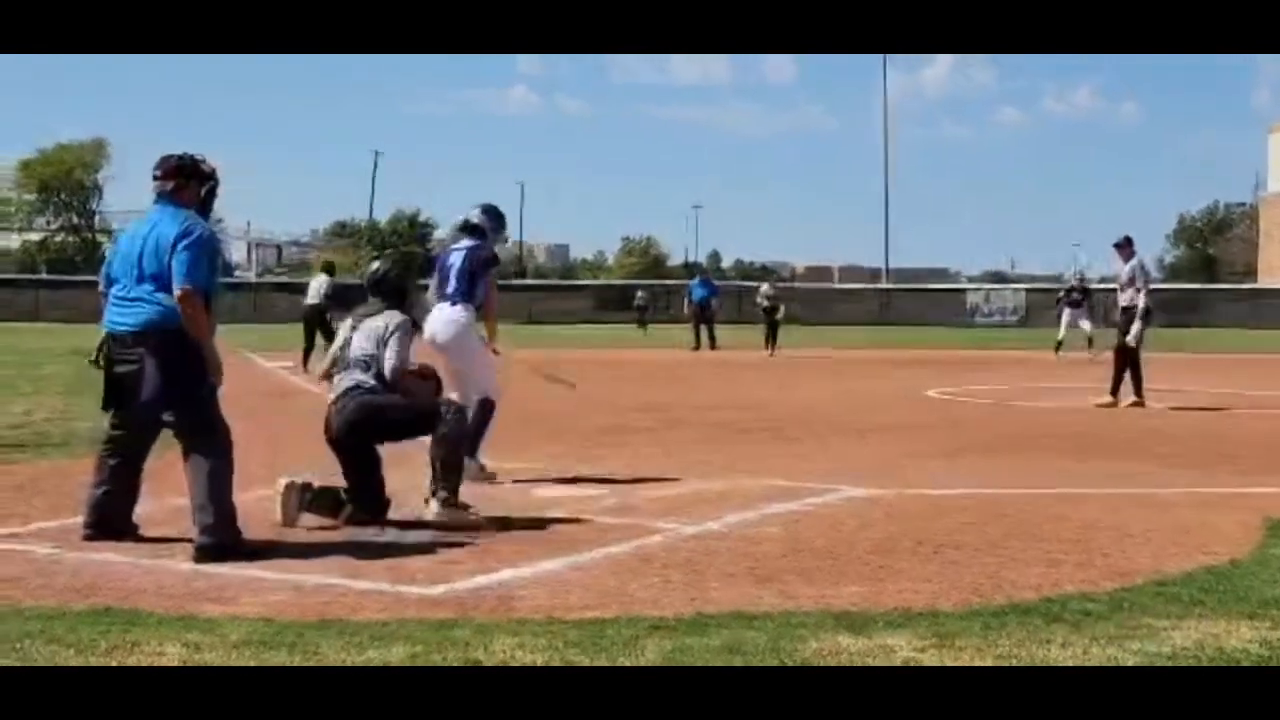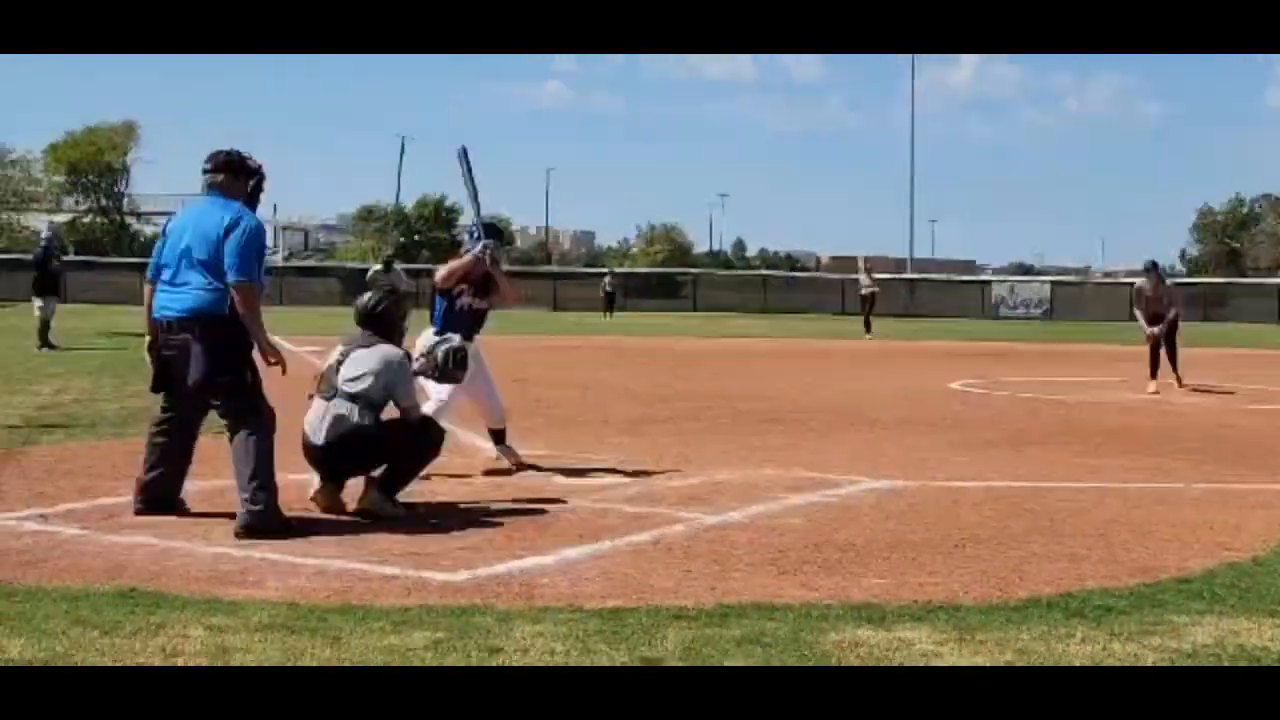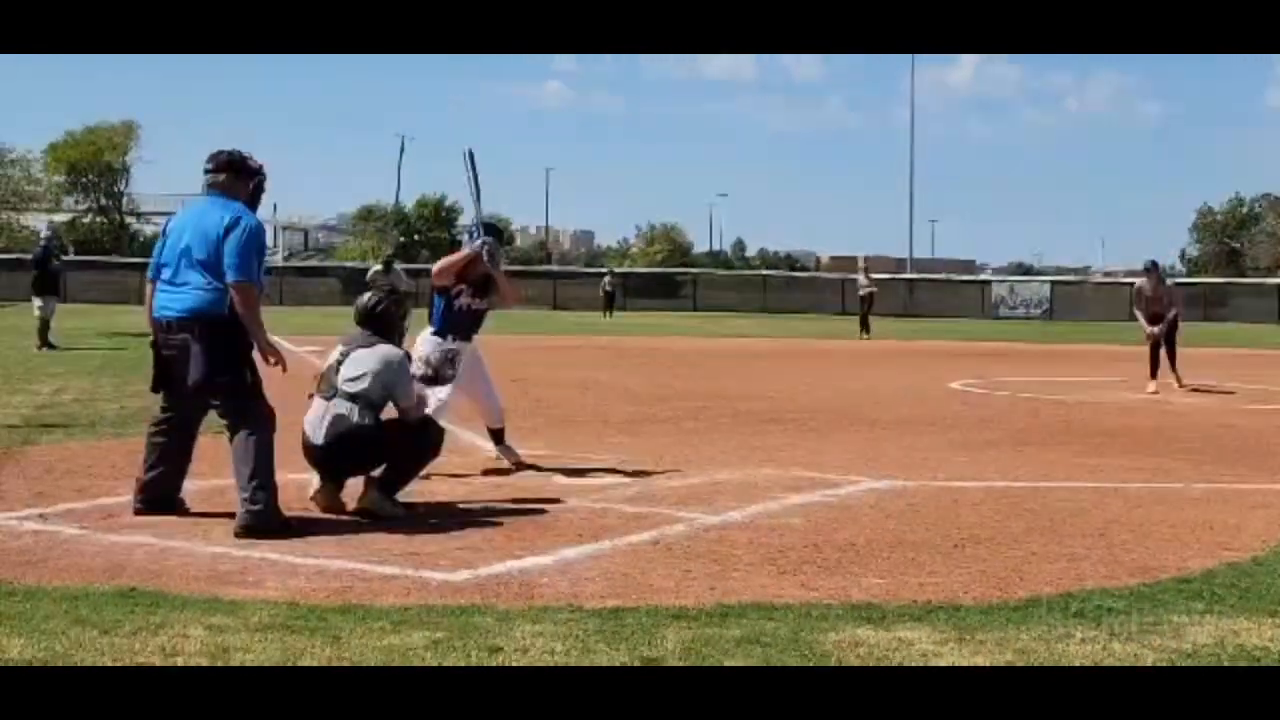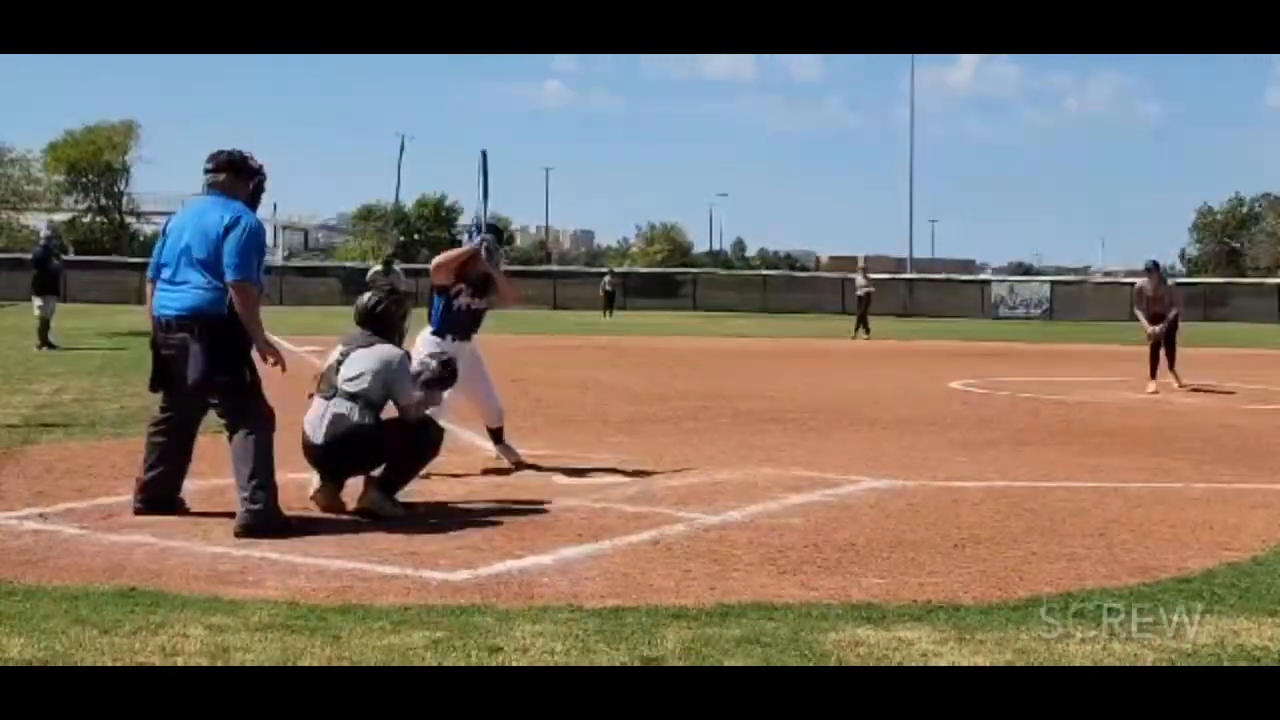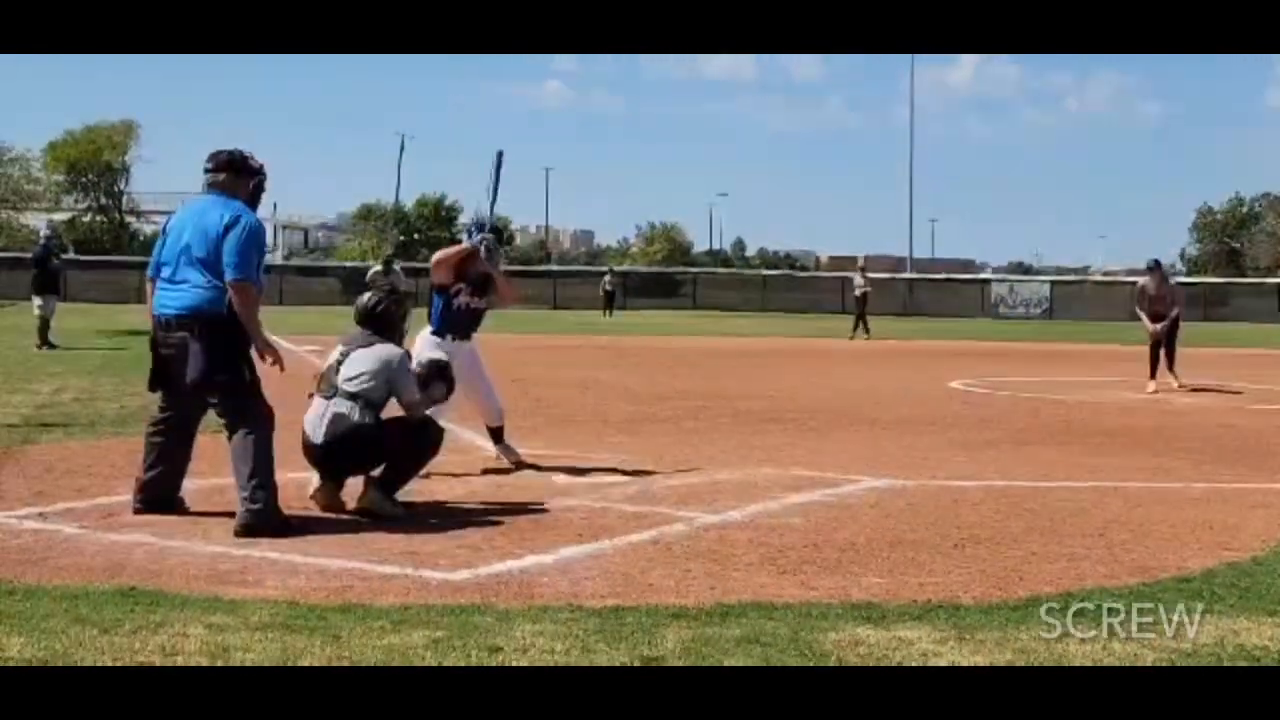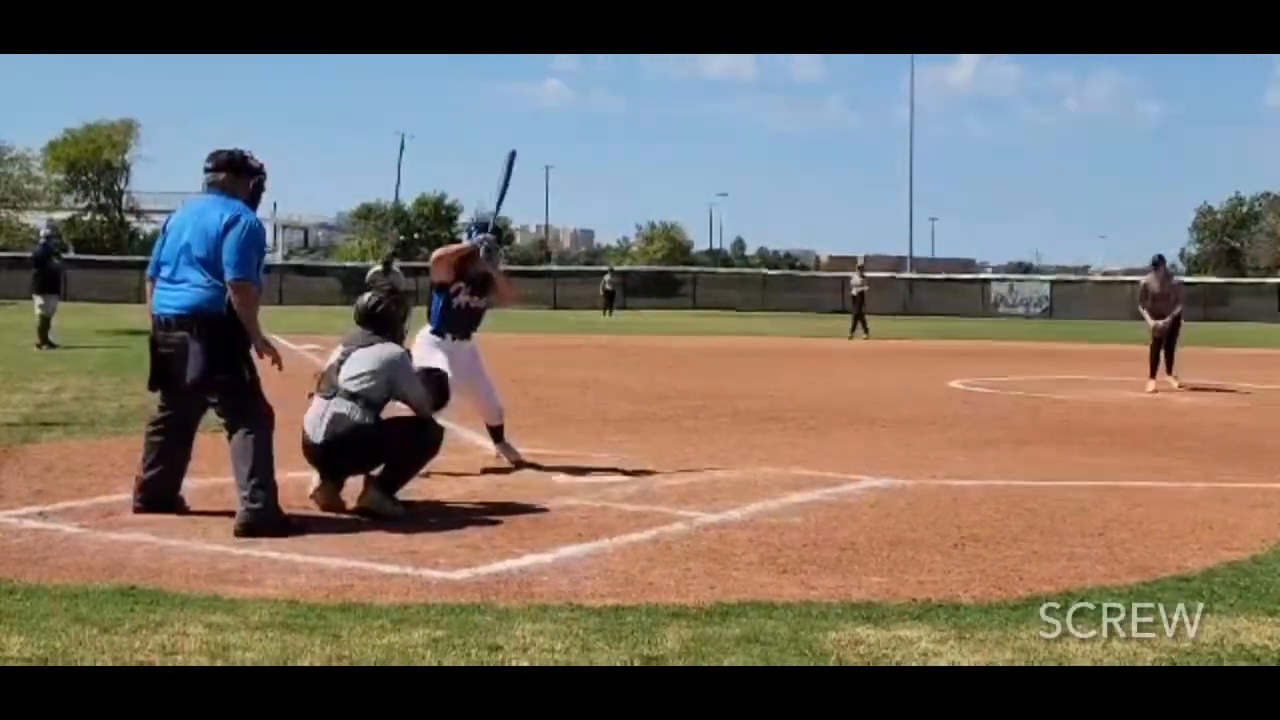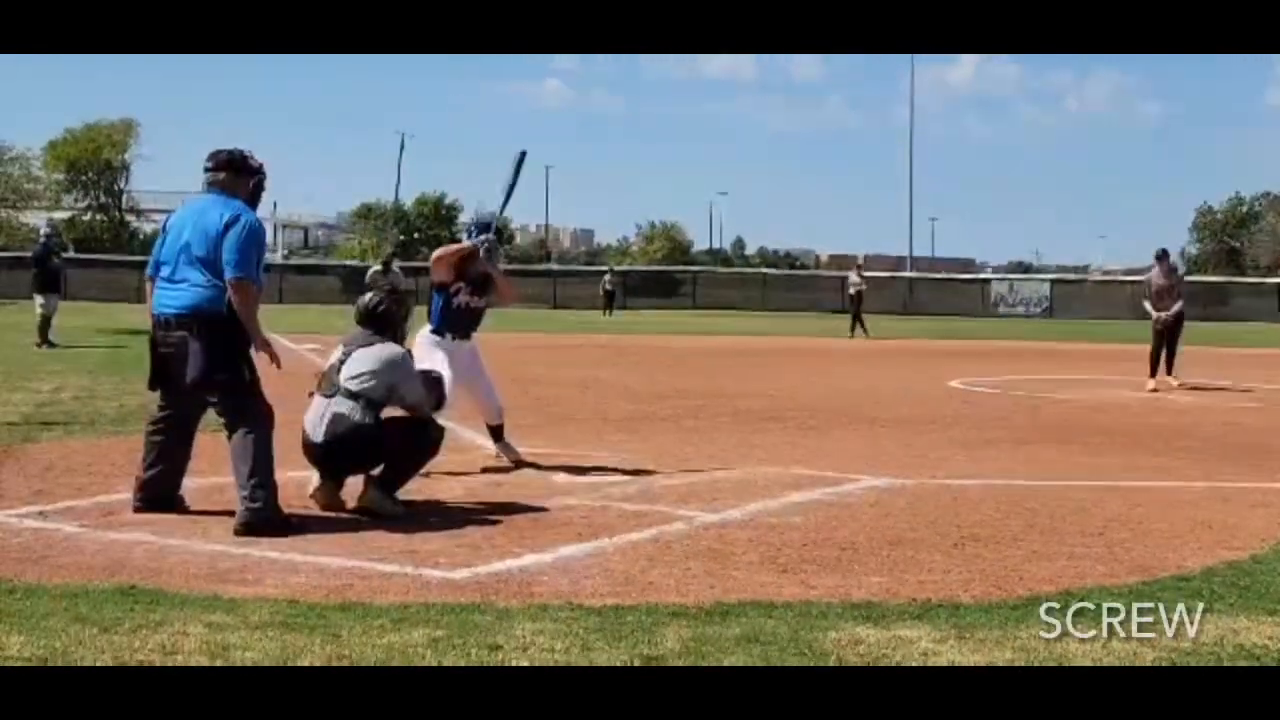
dt=0.1s
person 1, frame 1
left shoulder: (132, 230)
right shoulder: (193, 230)
left elbow: (106, 290)
right elbow: (186, 297)
left wrist: (115, 340)
right wrist: (210, 352)
left hip: (123, 345)
right hip: (167, 346)
left knee: (125, 435)
right knee: (206, 439)
left ankle: (104, 517)
right ankle: (216, 536)
person 1, frame 2
left shoulder: (179, 218)
right shoulder: (241, 221)
left elbow: (151, 280)
right elbow: (240, 287)
left wrist: (153, 332)
right wrist: (261, 340)
left hip: (170, 330)
right hip: (212, 332)
left knee: (175, 416)
right knee: (251, 419)
left ankle: (153, 495)
right ankle: (257, 512)
person 1, frame 3
left shoulder: (180, 218)
right shoulder: (241, 221)
left elbow: (152, 280)
right elbow: (240, 287)
left wrist: (156, 331)
right wrist: (261, 340)
left hip: (171, 330)
right hip: (212, 332)
left knee: (174, 416)
right knee: (251, 419)
left ankle: (153, 494)
right ankle: (257, 512)
person 1, frame 4
left shoulder: (180, 217)
right shoulder: (242, 220)
left elbow: (152, 279)
right elbow: (239, 285)
left wrist: (159, 330)
right wrist: (259, 338)
left hip: (170, 329)
right hip: (211, 332)
left knee: (174, 415)
right knee: (250, 418)
left ankle: (154, 494)
right ankle: (257, 511)
person 1, frame 5
left shoulder: (180, 216)
right shoulder: (242, 219)
left elbow: (152, 278)
right elbow: (238, 285)
left wrist: (160, 330)
right wrist: (257, 337)
left hip: (169, 329)
right hip: (211, 331)
left knee: (173, 414)
right knee: (249, 418)
left ankle: (153, 493)
right ankle: (256, 511)
person 1, frame 6
left shoulder: (180, 215)
right shoulder: (241, 219)
left elbow: (152, 277)
right elbow: (238, 284)
left wrist: (161, 329)
right wrist: (256, 336)
left hip: (169, 328)
right hip: (210, 330)
left knee: (173, 414)
right knee: (249, 417)
left ankle: (153, 492)
right ankle: (257, 510)
person 1, frame 7
left shoulder: (179, 215)
right shoulder: (241, 218)
left elbow: (152, 277)
right elbow: (238, 284)
left wrist: (160, 328)
right wrist: (256, 335)
left hip: (168, 327)
right hip: (211, 330)
left knee: (173, 413)
right knee: (249, 417)
left ankle: (153, 492)
right ankle: (257, 510)
person 2, frame 1
left shoulder: (448, 252)
right shoulder: (485, 253)
left elbow: (434, 294)
right elbow: (489, 301)
right wrist: (490, 338)
left hip: (436, 320)
right hip: (456, 321)
left knee: (465, 389)
right knee: (487, 389)
left ankle: (462, 447)
right ankle: (468, 455)
person 2, frame 2
left shoulder: (489, 280)
right shoulder: (455, 273)
left elbow: (508, 298)
right elbow: (441, 278)
left wrist: (495, 270)
right wrist: (475, 255)
left hip: (467, 347)
right hip: (438, 343)
left knee: (491, 402)
right knee: (442, 397)
left ankle: (502, 446)
person 2, frame 3
left shoulder: (488, 280)
right shoulder: (453, 271)
left elbow: (509, 298)
right elbow: (437, 271)
left wrist: (494, 269)
right wrist: (473, 251)
left hip: (465, 346)
right hip: (436, 344)
left knee: (490, 401)
right knee: (441, 397)
left ankle: (501, 446)
person 2, frame 4
left shoulder: (487, 280)
right shoulder: (451, 273)
left elbow: (509, 298)
right elbow: (436, 264)
left wrist: (494, 269)
right wrist: (472, 247)
left hip: (465, 347)
right hip: (435, 344)
left knee: (490, 400)
right knee: (440, 396)
left ankle: (501, 445)
person 2, frame 5
left shoulder: (486, 280)
right shoulder: (450, 271)
left elbow: (508, 297)
right elbow: (436, 260)
left wrist: (493, 268)
right wrist: (472, 245)
left hip: (464, 346)
right hip: (435, 343)
left knee: (489, 400)
left ankle: (501, 445)
person 2, frame 6
left shoulder: (486, 279)
right shoulder: (449, 271)
left elbow: (508, 297)
right elbow: (437, 257)
left wrist: (492, 269)
right wrist: (473, 244)
left hip: (464, 345)
right hip: (434, 343)
left knee: (489, 398)
left ankle: (500, 444)
person 2, frame 7
left shoulder: (486, 279)
right shoulder: (449, 270)
left elbow: (508, 297)
right elbow: (437, 257)
left wrist: (492, 268)
right wrist: (473, 244)
left hip: (464, 345)
right hip: (434, 342)
left knee: (489, 398)
left ankle: (500, 444)
person 3, frame 1
left shoulder: (353, 320)
right shoulder: (397, 319)
left elbow: (325, 371)
right elbow: (395, 375)
right wrist: (420, 388)
left hip: (338, 416)
right hip: (362, 410)
right knee: (450, 414)
left ankle: (303, 494)
right ankle: (444, 500)
person 3, frame 2
left shoulder: (344, 348)
right shoulder: (392, 354)
right elbow: (410, 415)
left hip: (313, 446)
right hip: (343, 445)
right knee: (430, 431)
left ankle: (329, 483)
right ankle: (379, 493)
person 3, frame 3
left shoulder: (344, 348)
right shoulder: (392, 355)
right elbow: (410, 415)
right wrist: (419, 400)
left hip: (313, 446)
right hip: (342, 446)
right knee: (429, 431)
left ankle: (329, 482)
right ankle: (379, 492)
person 3, frame 4
left shoulder: (344, 347)
right shoulder: (393, 355)
right elbow: (410, 414)
right wrist: (429, 396)
left hip: (313, 446)
right hip: (344, 446)
right knee: (429, 431)
left ankle: (329, 483)
right ankle: (379, 492)
person 3, frame 5
left shoulder: (344, 348)
right shoulder: (393, 354)
right elbow: (415, 411)
left wrist: (410, 382)
right wrist: (433, 395)
left hip: (312, 446)
right hip: (344, 446)
right knee: (429, 431)
left ankle: (329, 482)
right ankle: (379, 492)
person 3, frame 6
left shoulder: (345, 348)
right shoulder: (394, 353)
right elbow: (423, 409)
right wrist: (427, 393)
left hip: (312, 446)
right hip: (344, 446)
left knee: (372, 426)
right knee: (429, 431)
left ankle: (328, 481)
right ankle: (379, 491)
person 3, frame 7
left shoulder: (346, 347)
right shoulder: (395, 353)
right elbow: (422, 410)
left wrist: (398, 396)
right wrist: (429, 395)
left hip: (313, 445)
right hip: (344, 446)
left knee: (373, 425)
right knee: (429, 431)
left ankle: (328, 480)
right ankle: (379, 491)
